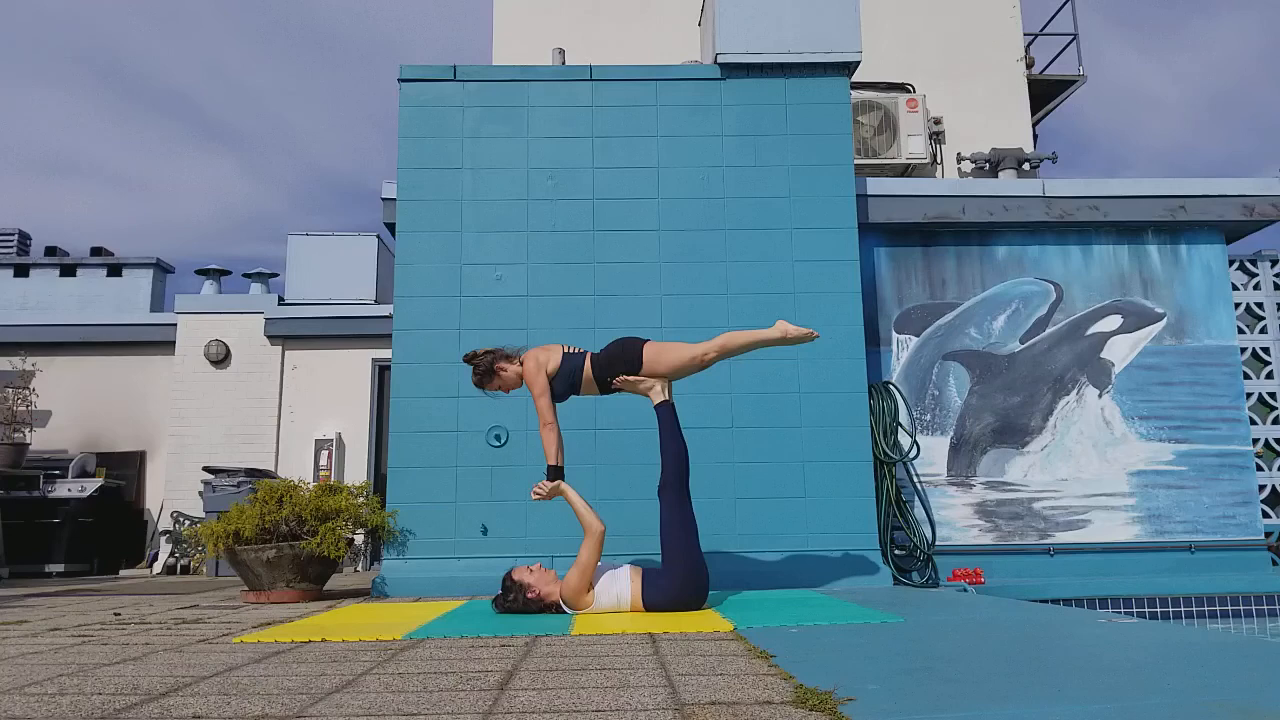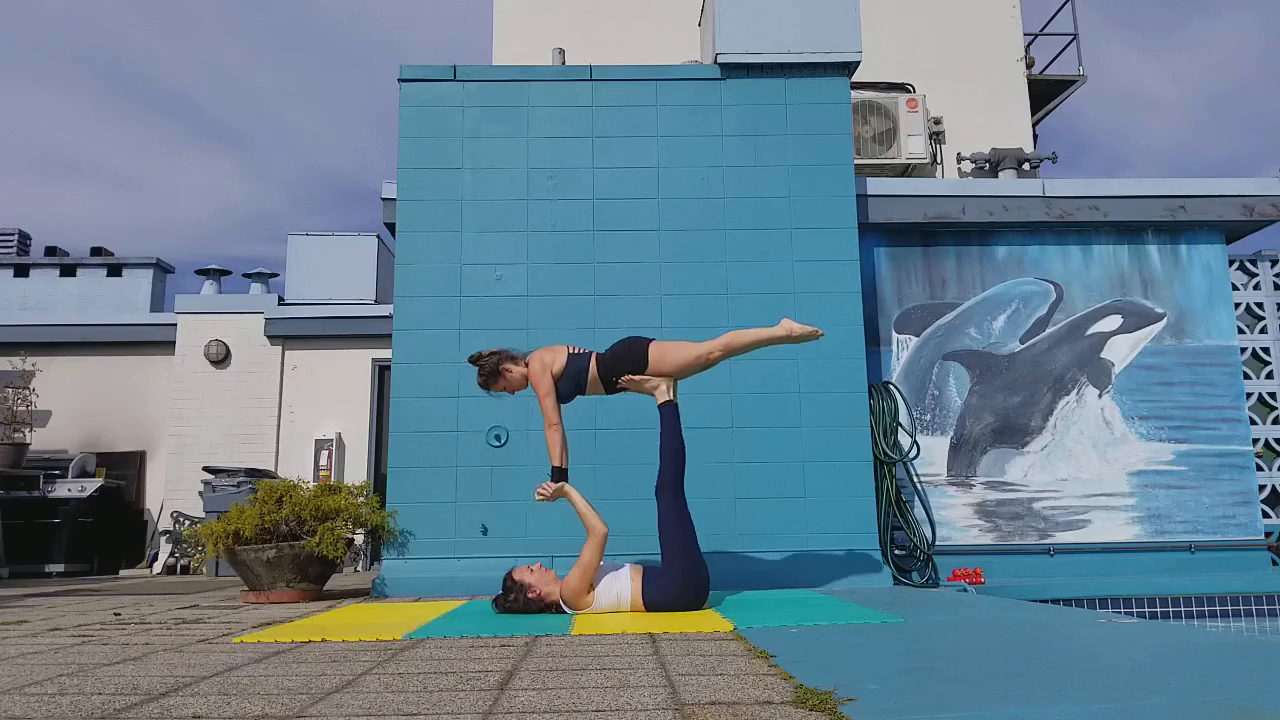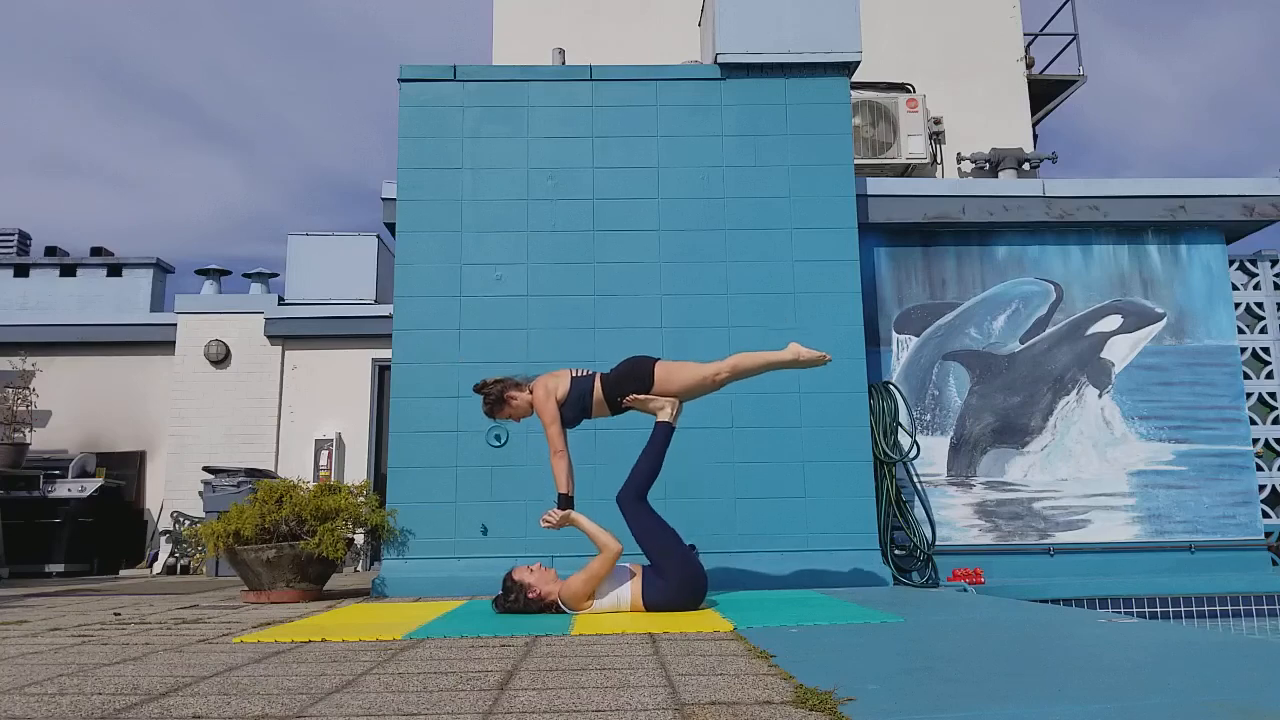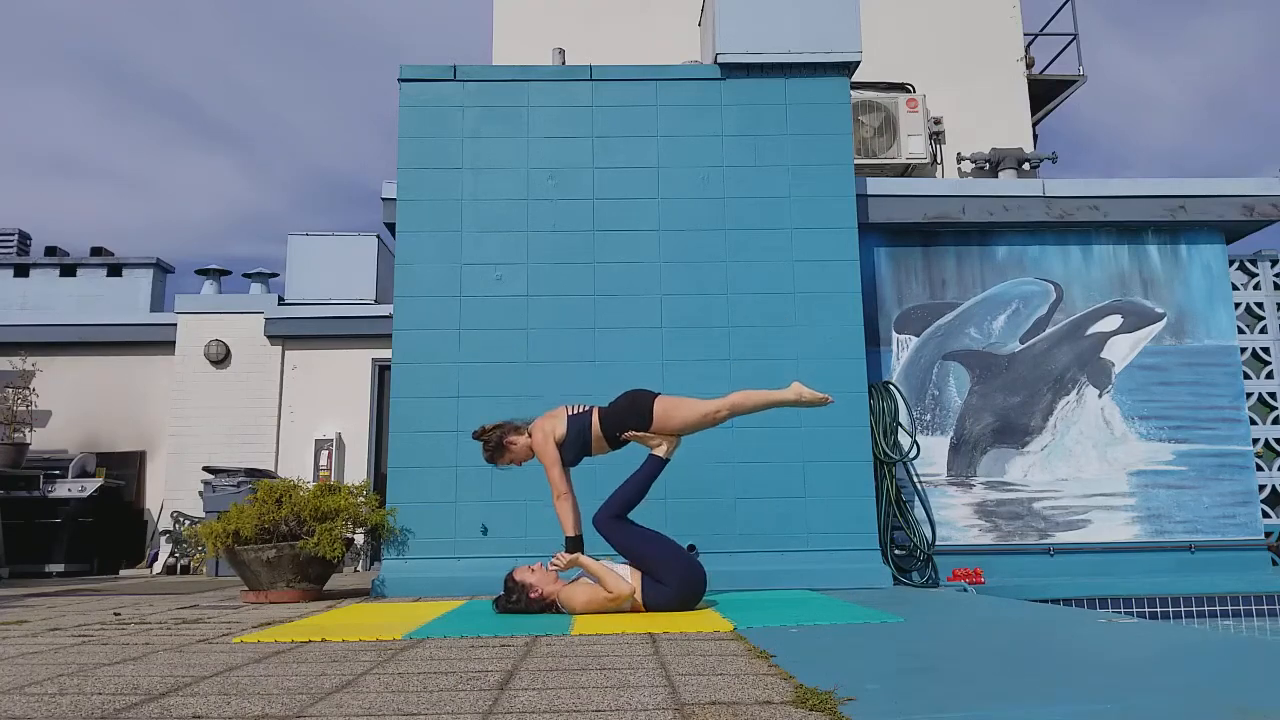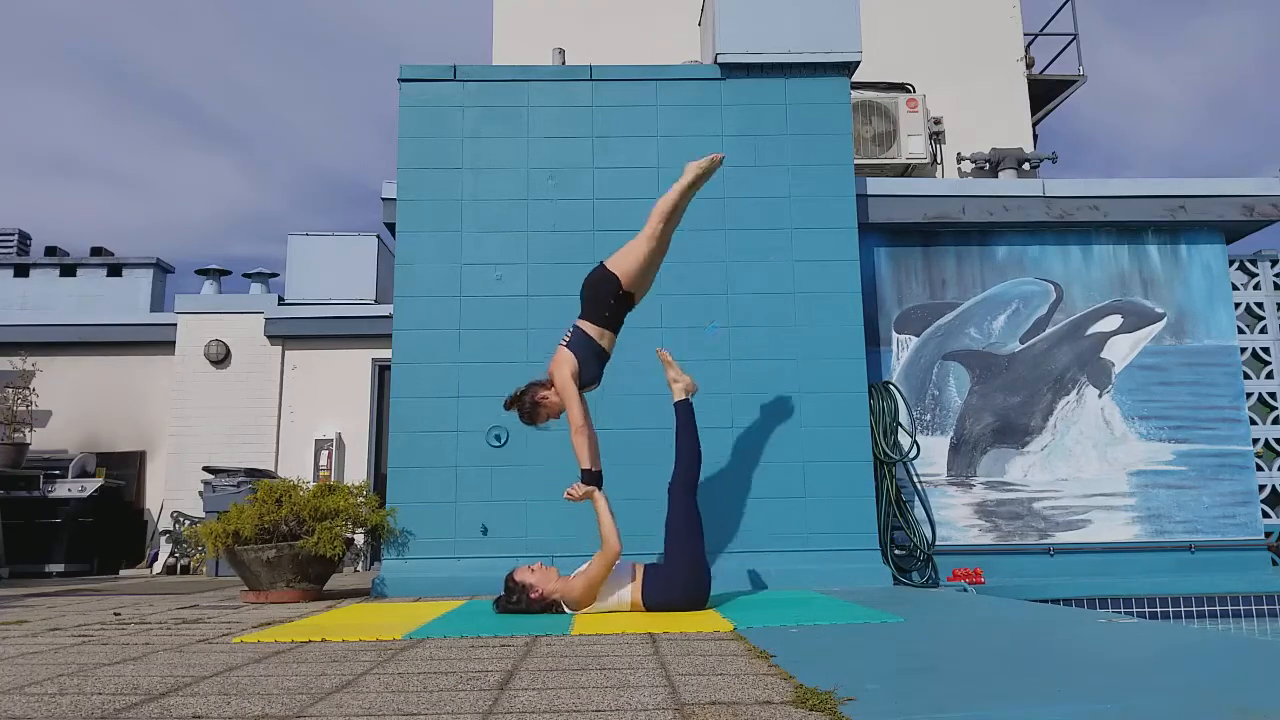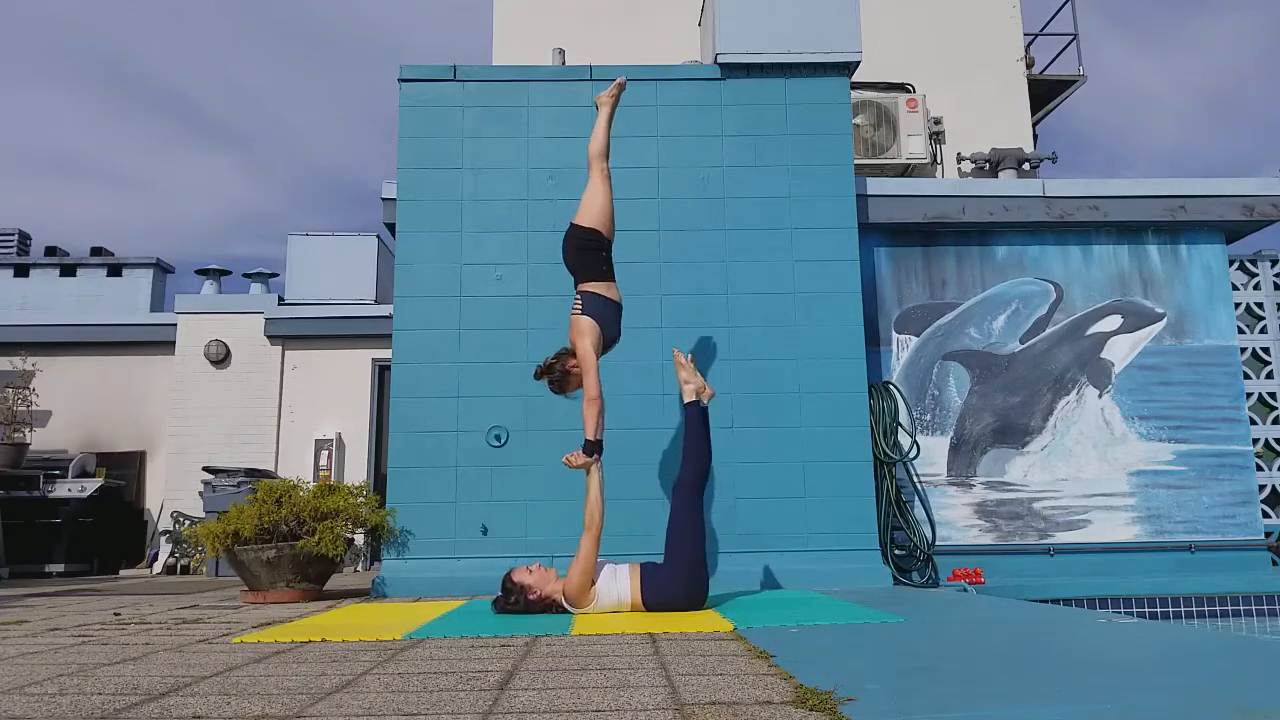
dt=0.5s
person 1, frame 1
left shoulder: (531, 365)
right shoulder: (538, 364)
left elbow: (548, 424)
right elbow: (552, 425)
left wrist: (554, 475)
right wrist: (557, 473)
left hip: (624, 362)
right hip: (621, 368)
left knee: (706, 353)
right knee: (705, 356)
left ankle: (776, 333)
right ankle: (777, 333)
person 1, frame 2
left shoulder: (537, 366)
right shoulder: (543, 365)
left elbow: (553, 426)
right elbow: (556, 426)
left wrist: (558, 476)
right wrist: (561, 476)
left hip: (629, 362)
right hip: (627, 368)
left knee: (712, 351)
right knee: (709, 355)
left ankle: (781, 332)
right ankle: (780, 330)
person 1, frame 3
left shoulder: (540, 393)
right shoulder: (549, 391)
left elbow: (558, 452)
right elbow: (562, 453)
left wrist: (564, 503)
right wrist: (567, 503)
left hip: (635, 381)
right hip: (632, 385)
left knee: (718, 373)
right knee: (717, 376)
left ankle: (788, 355)
right ankle: (788, 355)
person 1, frame 4
left shoulder: (539, 435)
right shoulder: (548, 434)
left elbow: (561, 495)
right elbow: (567, 496)
left wrist: (573, 548)
right wrist: (577, 547)
left hip: (632, 415)
right hip: (630, 418)
left knee: (717, 409)
right knee: (716, 410)
left ankle: (790, 394)
right ankle: (790, 394)
person 1, frame 5
left shoulder: (562, 377)
right shoulder: (561, 382)
left elbow: (580, 431)
right elbow: (582, 431)
left wrist: (589, 479)
right wrist: (590, 478)
left hip: (608, 291)
right hip: (609, 300)
left knee: (654, 233)
right knee: (658, 237)
left ankle: (693, 173)
right ankle: (694, 175)
person 1, frame 6
left shoulder: (584, 347)
right shoulder: (585, 346)
left elbow: (593, 398)
left wrist: (591, 447)
right wrist: (592, 448)
left hip: (588, 249)
right hip: (590, 252)
left knee: (599, 172)
right knee: (599, 172)
left ankle: (607, 106)
person 2, frame 1
left shoulder: (569, 594)
right shoulder: (571, 593)
right elbow: (596, 531)
right wrist: (564, 489)
right hip: (682, 588)
right knee: (672, 489)
right ankle: (659, 399)
person 2, frame 2
left shoulder: (571, 594)
right shoulder: (571, 594)
right elbow: (599, 533)
right wrist: (568, 491)
left hip: (677, 587)
right hip: (682, 588)
right knee: (669, 489)
right ankle: (664, 399)
person 2, frame 3
left shoulder: (573, 589)
right shoulder: (571, 593)
right elbow: (613, 548)
right wrist: (573, 517)
left hip: (678, 587)
right hip: (681, 586)
right knee: (629, 498)
left ankle: (665, 419)
right ankle: (665, 419)
person 2, frame 4
left shoulder: (570, 591)
right shoulder: (569, 598)
right elbow: (623, 590)
right wrist: (580, 559)
left hip: (678, 585)
right hip: (680, 584)
left knee: (608, 519)
right knee: (608, 518)
left ankle: (660, 451)
right ankle: (660, 452)
person 2, frame 5
left shoulder: (573, 587)
right shoulder: (574, 595)
left elbow: (609, 549)
right elbow: (612, 549)
left wrist: (595, 496)
right wrist: (596, 496)
left hip: (679, 589)
right hip: (681, 589)
right knee: (680, 489)
right ankle: (680, 396)
person 2, frame 6
left shoulder: (573, 587)
right shoulder: (573, 593)
left elbow: (591, 525)
right elbow: (594, 527)
left wrist: (592, 468)
right wrist: (592, 470)
left hip: (677, 586)
right hip: (681, 588)
right knee: (686, 490)
left ankle: (697, 400)
right ankle: (691, 398)
